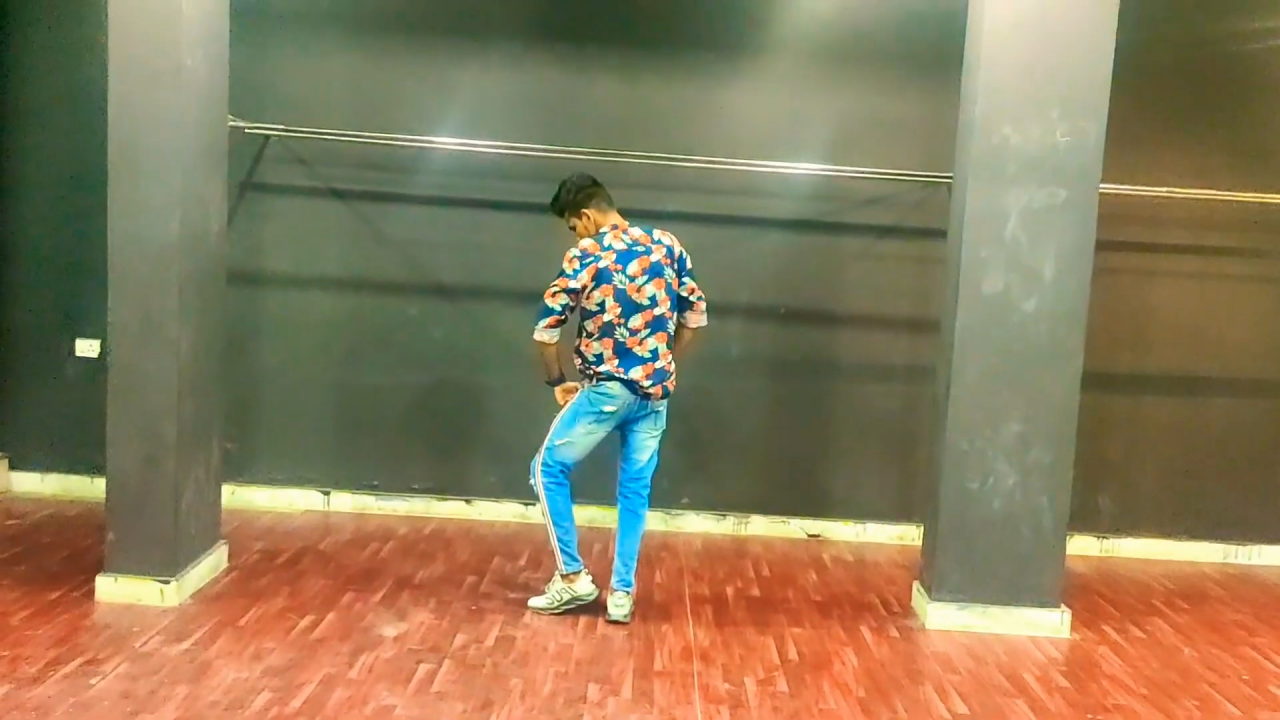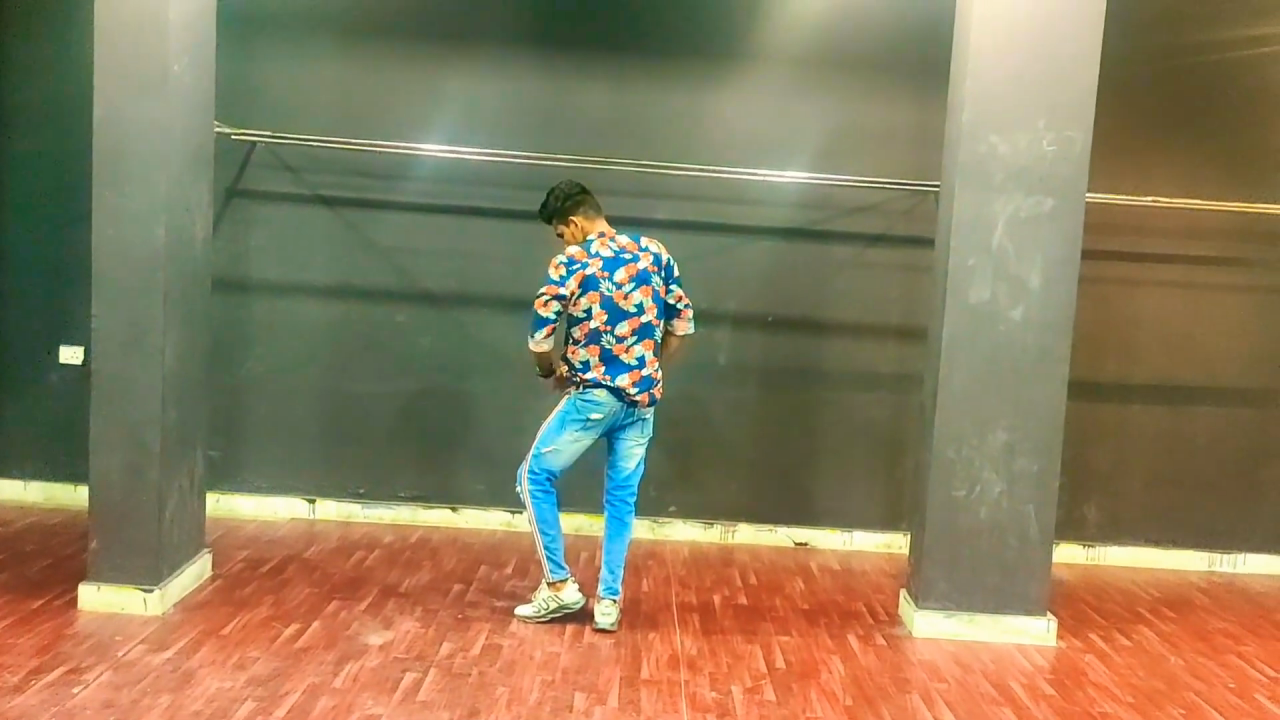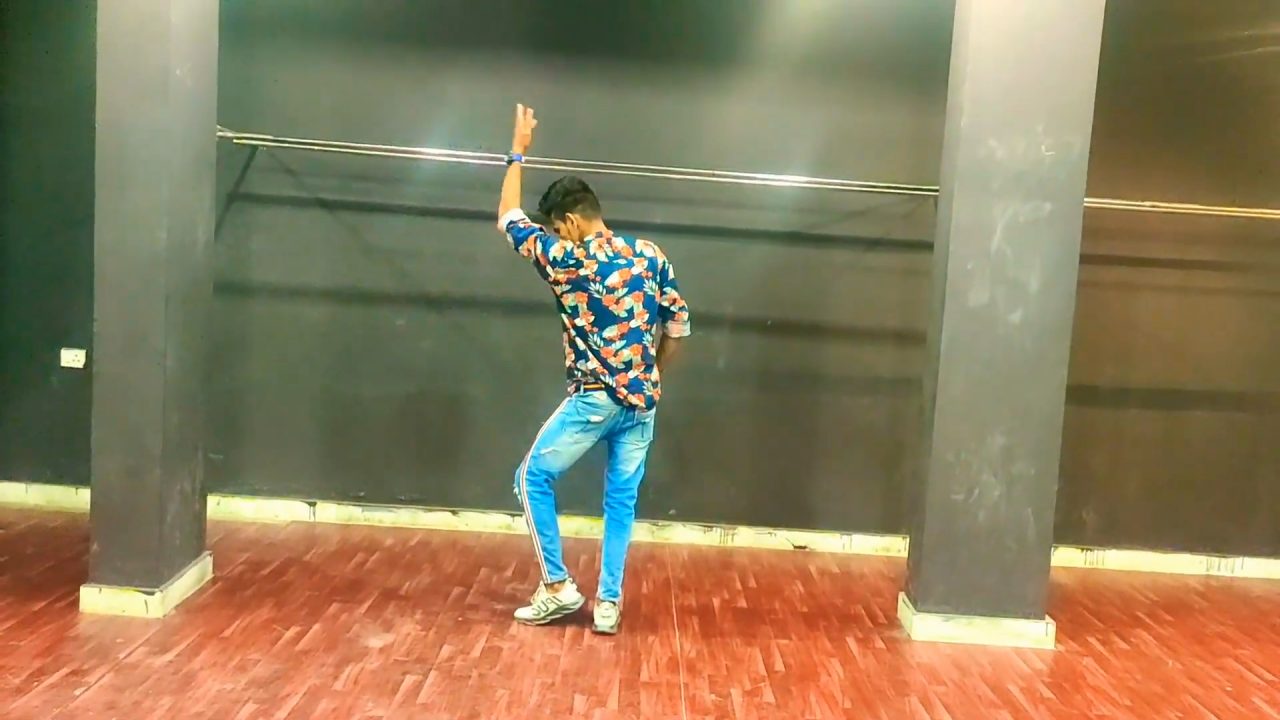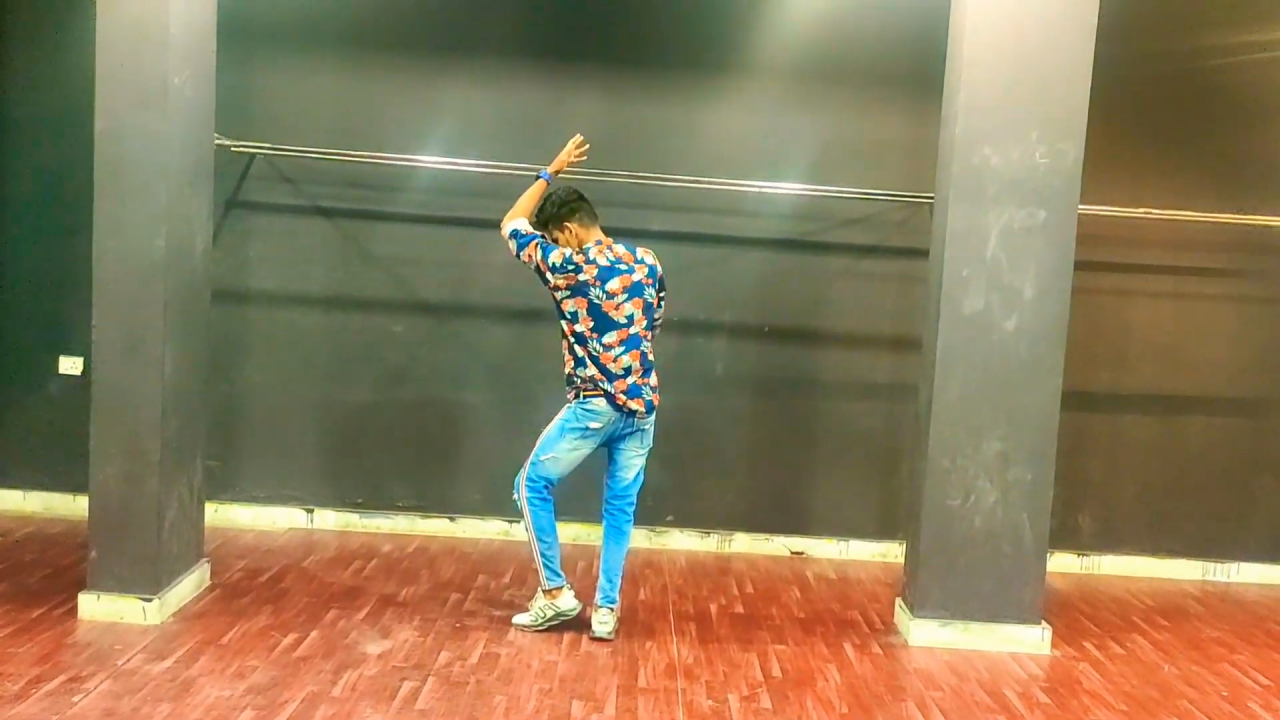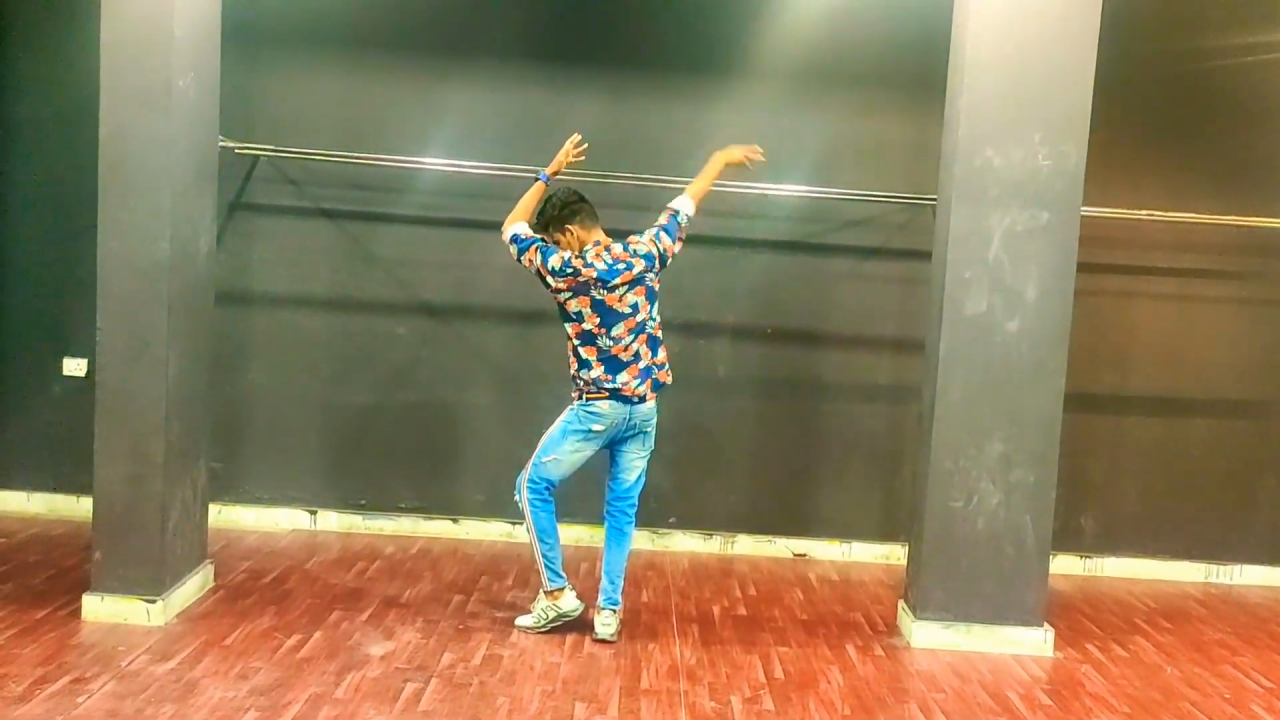
dt=1s
person 1, frame 1
left shoulder: (584, 255)
right shoulder: (667, 245)
left elbow: (546, 329)
right elbow: (695, 316)
left wrist: (557, 381)
left hip: (607, 389)
right hip: (656, 392)
left knee: (548, 470)
right knee: (635, 490)
left ankle: (573, 577)
right ankle: (622, 593)
person 1, frame 2
left shoulder: (571, 263)
right shoulder: (655, 253)
left elbow: (540, 339)
right elbow: (682, 323)
left wrist: (552, 374)
left hip: (593, 396)
right hip: (642, 399)
left knee: (535, 477)
right knee: (622, 498)
left ankle: (560, 585)
right ankle: (609, 600)
person 1, frame 3
left shoulder: (565, 259)
right shoulder: (649, 255)
left elbow: (509, 218)
right elbow: (677, 325)
left wrist: (517, 153)
left hip: (594, 400)
right hip: (642, 401)
left knee: (533, 478)
right knee: (621, 500)
left ankle: (558, 588)
right ankle: (609, 604)
person 1, frame 4
left shoulder: (565, 265)
right shoulder: (648, 263)
left elbow: (512, 225)
left wrist: (551, 171)
left hip: (593, 406)
right hip: (642, 407)
left knee: (533, 485)
right knee: (621, 506)
left ankle: (555, 594)
right ankle: (607, 610)
person 1, frame 5
left shoulder: (564, 269)
right shoulder: (645, 253)
left elbow: (512, 228)
right elbow: (684, 206)
left wrist: (550, 173)
right wrist: (722, 158)
left hip: (596, 408)
right hip: (643, 409)
left knee: (534, 486)
right knee: (622, 509)
left ankle: (557, 594)
right ankle: (609, 611)
